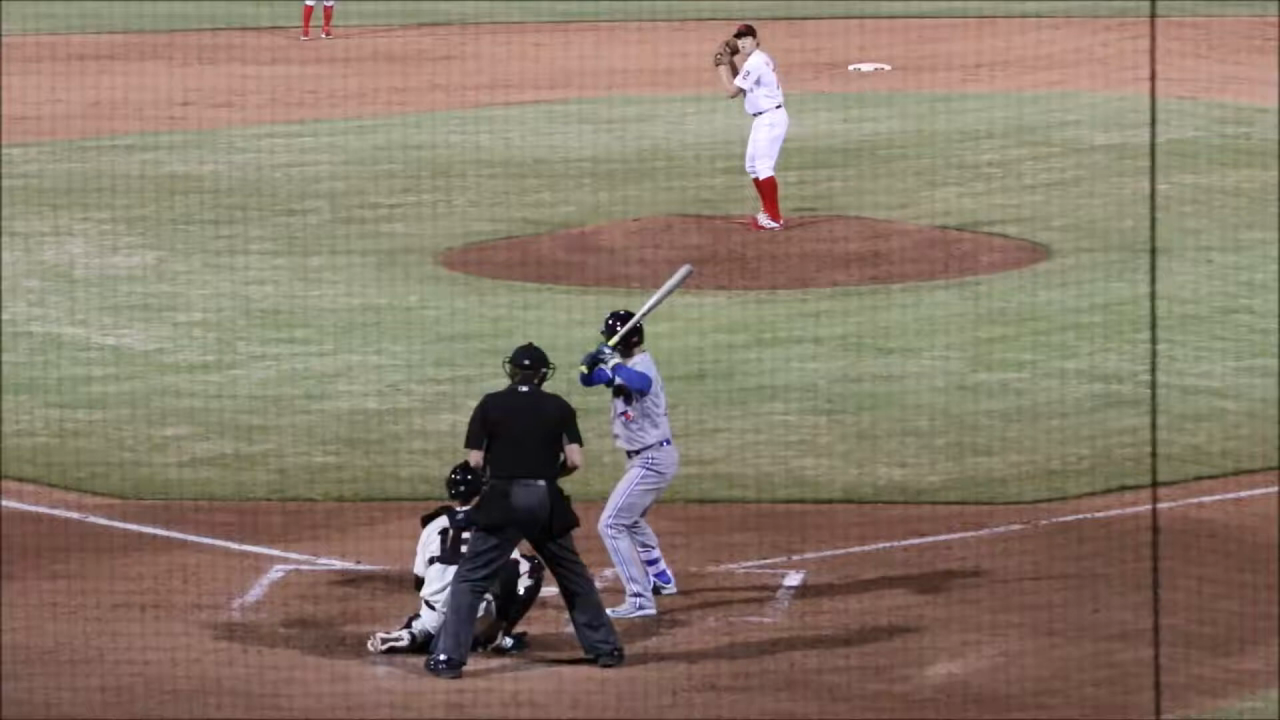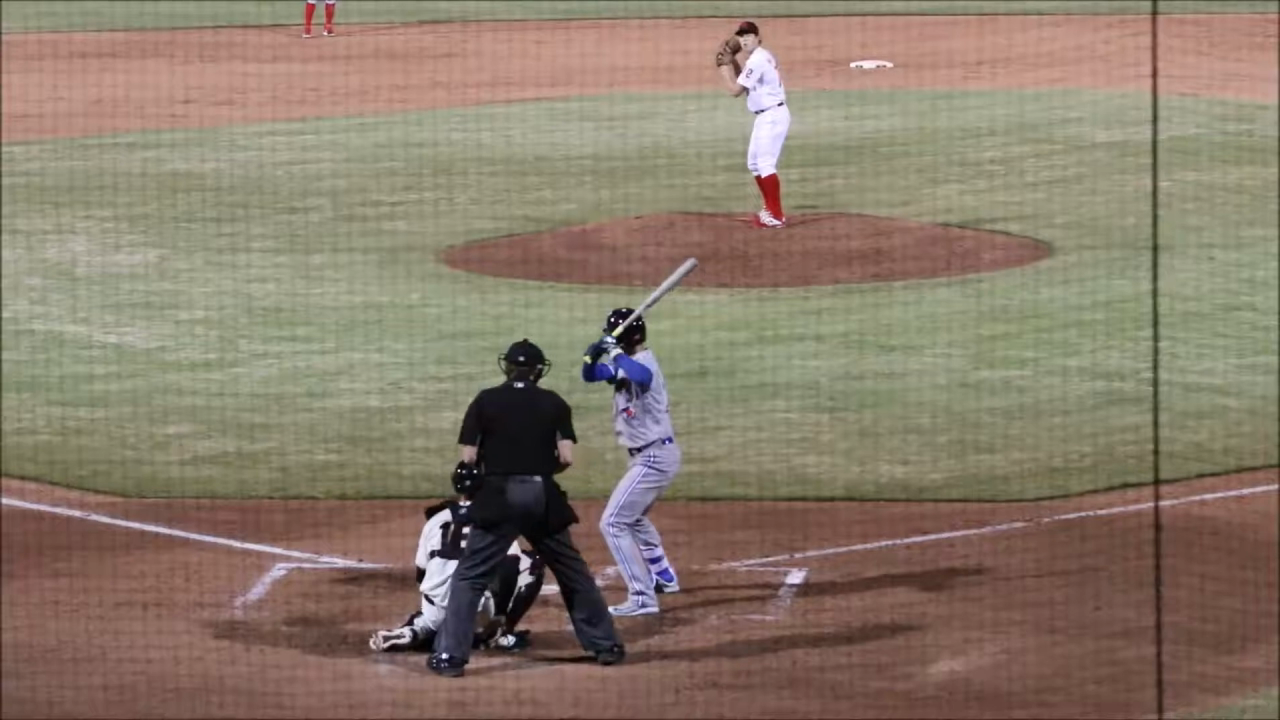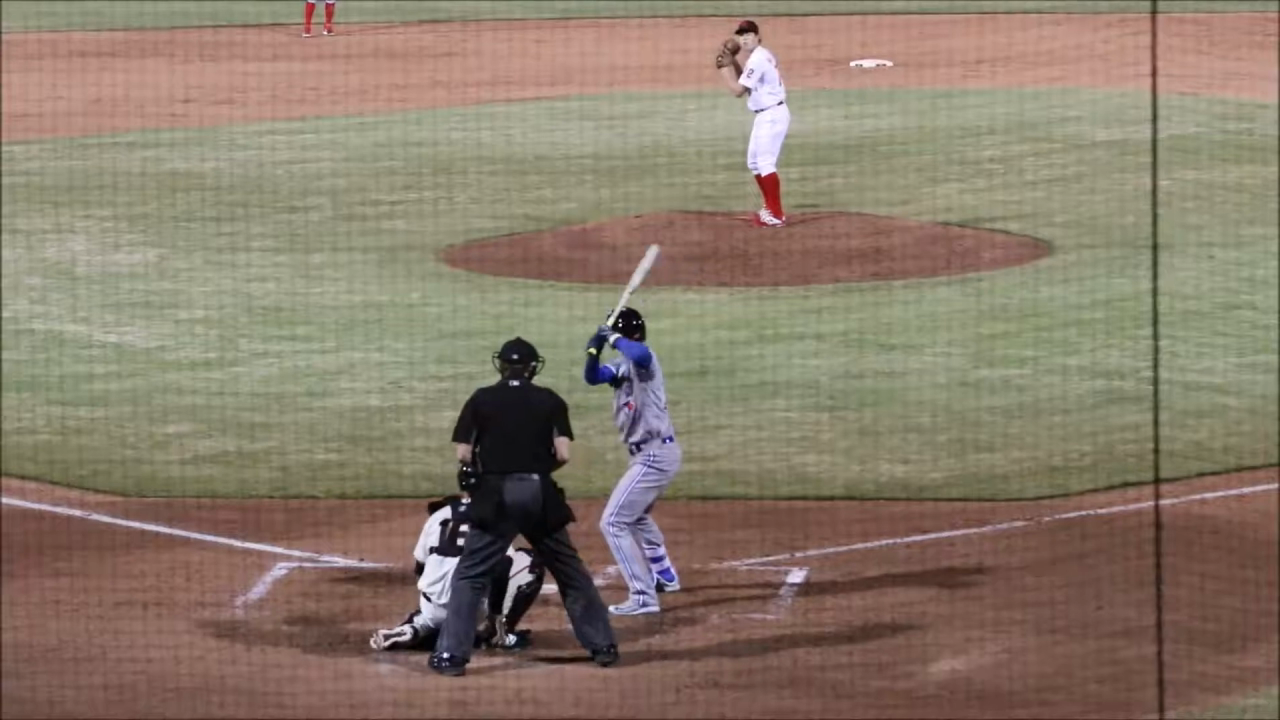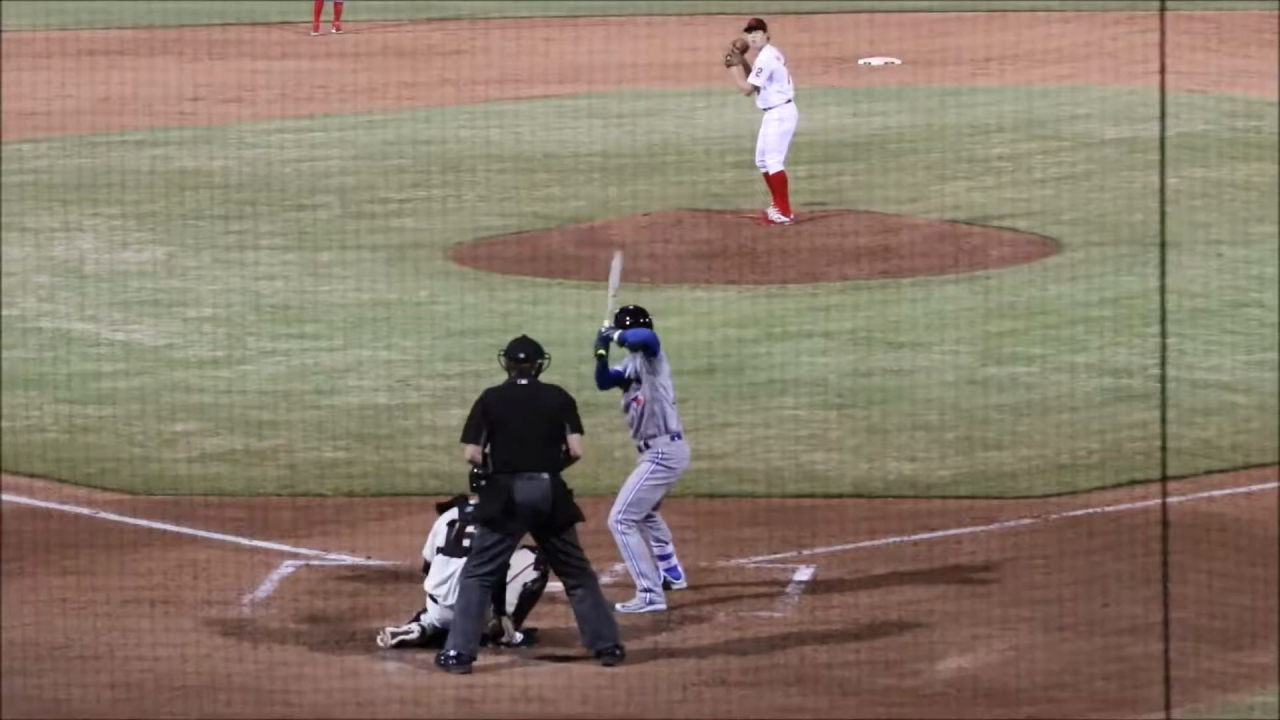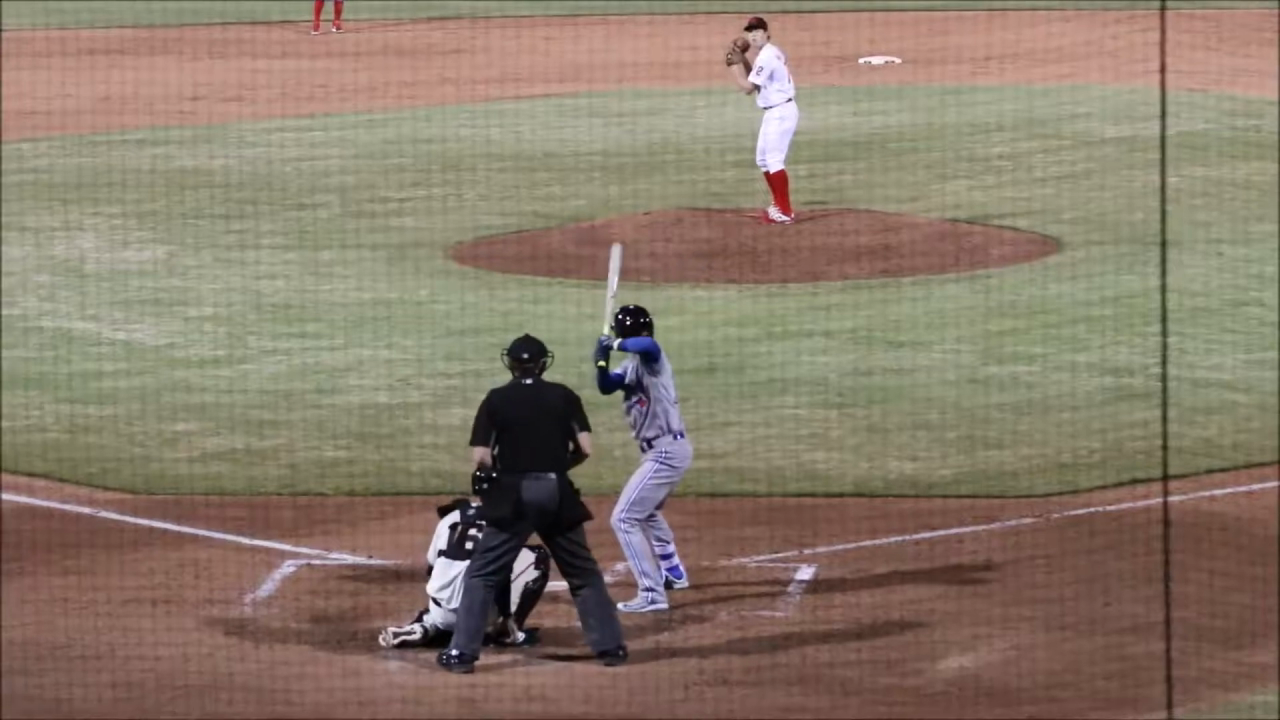
dt=0.1s
person 1, frame 1
left shoulder: (490, 404)
right shoulder: (559, 407)
left elbow: (475, 461)
right elbow: (574, 461)
left hip: (502, 500)
right hip: (546, 500)
left knee: (470, 579)
right knee: (575, 577)
left ankle: (448, 657)
right ankle: (606, 648)
person 1, frame 2
left shoulder: (486, 400)
right shoulder: (554, 403)
left elbow: (468, 457)
right elbow: (566, 457)
left hip: (498, 496)
right hip: (542, 496)
left knee: (469, 576)
right knee: (574, 573)
left ankle: (450, 655)
right ankle: (606, 645)
person 1, frame 3
left shoulder: (481, 399)
right shoulder: (550, 400)
left elbow: (462, 455)
right elbow: (563, 454)
left hip: (496, 496)
right hip: (540, 494)
left knee: (469, 576)
right knee: (572, 573)
left ankle: (451, 655)
right ankle: (603, 646)
person 1, frame 4
left shoulder: (490, 398)
right shoulder: (559, 397)
left elbow: (471, 455)
right elbow: (576, 451)
left hip: (505, 495)
right hip: (549, 493)
left knee: (477, 574)
right knee: (578, 573)
left ankle: (459, 653)
right ankle: (608, 646)
person 1, frame 5
left shoulder: (496, 399)
right shoulder: (564, 396)
left elbow: (480, 458)
right elbow: (585, 448)
left hip: (514, 494)
right hip: (557, 492)
left knee: (482, 574)
right knee: (584, 572)
left ankle: (462, 652)
right ankle: (610, 646)
person 2, frame 1
left shoulder: (642, 365)
right shoulder: (623, 366)
left elbow: (641, 385)
right elbow: (588, 380)
left wrist: (613, 361)
right wrist: (591, 361)
left hip: (652, 458)
right hip: (651, 457)
left knee: (611, 524)
right knee: (630, 519)
left ankle: (640, 599)
right ankle: (661, 578)
person 2, frame 2
left shoulder: (644, 361)
right shoulder: (625, 362)
left elbow: (642, 379)
right elbow: (590, 375)
left wrist: (614, 352)
right wrist: (594, 353)
left hip: (654, 456)
right hip: (654, 454)
left knee: (613, 523)
right knee: (633, 517)
left ankle: (643, 597)
right ankle: (664, 577)
person 2, frame 3
left shoulder: (642, 359)
right shoulder: (624, 363)
left elbow: (639, 349)
right elbow: (593, 378)
left wrist: (610, 338)
right wrist: (594, 351)
left hip: (654, 455)
right hip: (655, 453)
left knee: (613, 522)
right knee: (636, 515)
left ankle: (643, 597)
right ankle: (664, 576)
person 2, frame 4
left shoulder: (650, 353)
right shoulder: (633, 361)
left elbow: (648, 336)
right elbow: (604, 383)
left wrist: (616, 335)
right wrist: (602, 353)
left hip: (662, 452)
right hip: (664, 450)
left knee: (621, 519)
right knee: (645, 513)
left ankle: (650, 595)
right ankle: (671, 573)
person 2, frame 5
left shoulder: (649, 353)
right shoulder: (632, 362)
left elbow: (647, 344)
right elbow: (606, 387)
left wrist: (615, 344)
right wrist: (602, 361)
left hip: (666, 451)
right hip: (664, 449)
left knee: (624, 518)
right knee: (646, 512)
left ankle: (652, 593)
right ankle: (672, 573)
person 3, frame 1
left shoulder: (754, 62)
right shoulder: (758, 59)
left elbow: (732, 91)
right elbow: (741, 83)
left wrist: (721, 66)
right wrist: (729, 62)
left hip: (771, 119)
right hip: (763, 119)
left knee: (764, 166)
right knee: (752, 165)
left ankle: (775, 218)
right ankle: (768, 212)
person 3, frame 2
left shoulder: (757, 60)
right shoulder: (760, 57)
left elbow: (735, 90)
right elbow: (744, 81)
left wrist: (723, 67)
right wrist: (731, 62)
left hip: (772, 116)
right hip: (766, 117)
left knee: (766, 164)
right knee: (754, 163)
left ankle: (777, 216)
right ankle: (770, 209)
person 3, frame 3
left shoulder: (757, 59)
right shoulder: (761, 56)
left elbow: (737, 90)
right elbow: (745, 81)
left wrist: (724, 68)
right wrist: (732, 62)
left hip: (772, 115)
right hip: (766, 115)
left knee: (766, 163)
right knee: (754, 162)
left ankle: (777, 215)
right ankle: (770, 208)
person 3, frame 4
left shoulder: (765, 58)
right shoulder: (769, 54)
left elbow: (747, 89)
right elbow: (754, 80)
left wrist: (733, 67)
right wrist: (740, 61)
left hip: (780, 114)
right hip: (774, 114)
left knee: (773, 161)
right knee: (763, 160)
left ankle: (785, 213)
right ankle: (778, 206)
person 3, frame 5
left shoulder: (766, 56)
right shoulder: (769, 53)
left elbow: (747, 88)
right elbow: (755, 79)
left wrist: (733, 65)
right wrist: (741, 60)
left hip: (780, 112)
right hip: (774, 112)
left knee: (774, 160)
right knee: (763, 159)
left ankle: (785, 212)
right ankle: (779, 205)
person 4, frame 1
left shoulder: (433, 525)
left elbow: (419, 581)
right elbow: (509, 570)
right wrist: (503, 620)
left hip: (434, 618)
right hip: (474, 616)
right knee: (531, 567)
left ankle: (413, 633)
right ankle: (495, 636)
person 4, frame 2
left shoulder: (436, 519)
left elbow: (421, 574)
right elbow: (509, 566)
right wrist: (501, 614)
left hip: (434, 614)
right knee: (531, 563)
left ankle: (415, 630)
right ankle: (498, 635)
person 4, frame 3
left shoulder: (439, 515)
left elbow: (420, 568)
right elbow: (499, 566)
right wrist: (497, 614)
left hip: (432, 610)
right knee: (531, 562)
left ankle: (415, 628)
right ankle: (501, 635)
person 4, frame 4
left shoulder: (447, 516)
left elbow: (428, 567)
right wrist: (502, 616)
left hip: (440, 612)
right knee: (535, 559)
left ankle: (423, 627)
right ankle: (506, 632)
person 4, frame 5
left shoulder: (449, 518)
left elbow: (431, 570)
right wrist: (507, 618)
left hip: (440, 612)
right knee: (537, 557)
left ankle: (425, 626)
right ankle: (508, 630)
